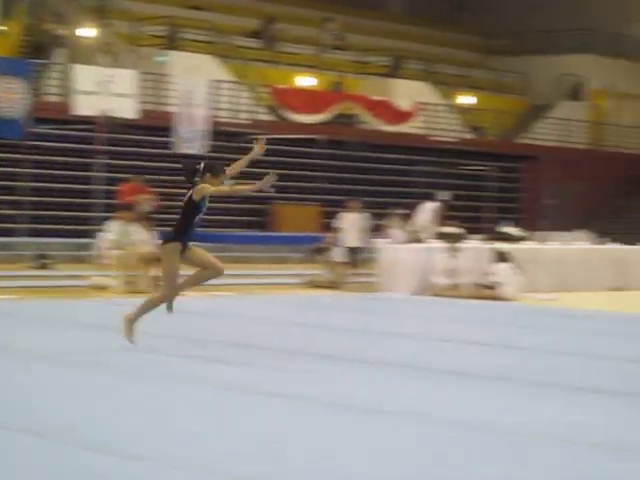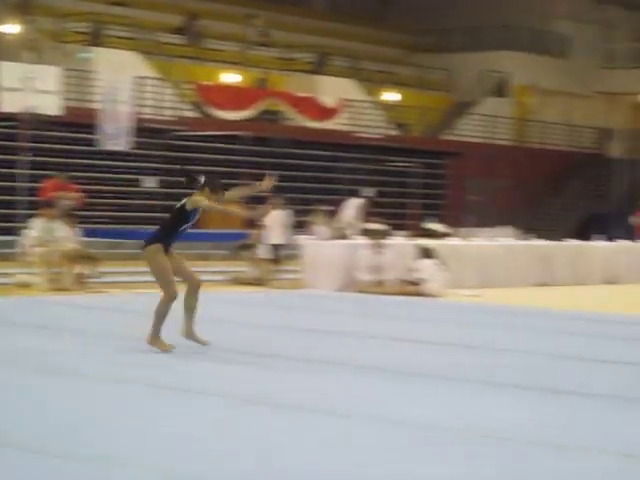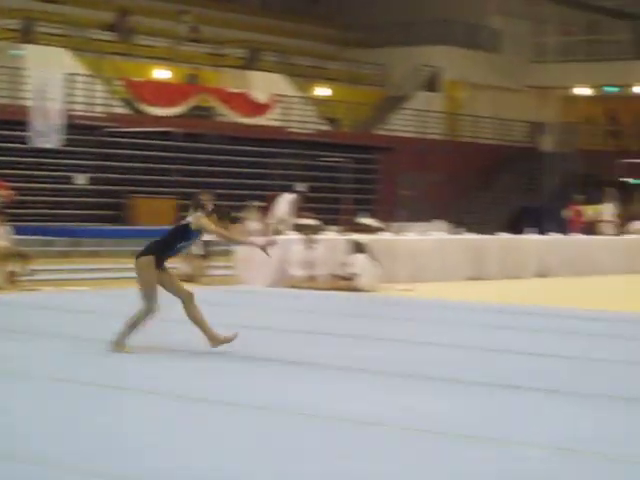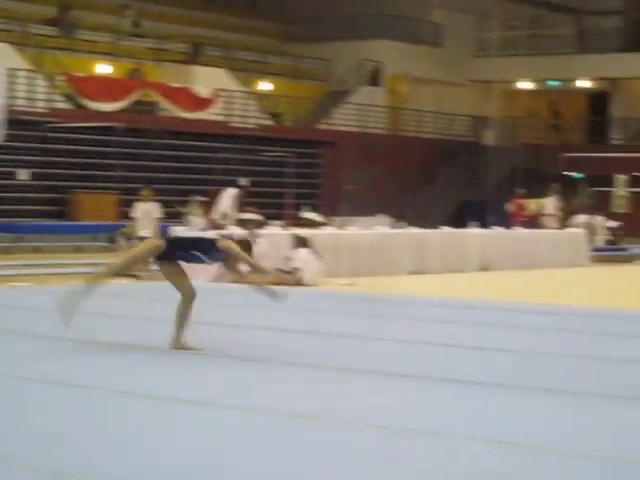
dt=0.1s
person 1, frame 1
left shoulder: (203, 187)
right shoulder: (200, 189)
left elbow: (232, 170)
right elbow: (230, 190)
left wrist: (254, 153)
right wrist: (258, 185)
left hip: (184, 244)
right hip: (174, 243)
left knee: (218, 269)
right knee: (168, 292)
left ankle: (175, 290)
right ankle: (132, 318)
person 1, frame 2
left shoulder: (198, 201)
right shoulder: (194, 200)
left elbow: (235, 194)
right elbow: (218, 208)
left wrist: (261, 187)
left hip: (163, 248)
right hip: (154, 245)
left knee: (194, 283)
right knee: (171, 294)
left ankle: (188, 329)
right ankle: (154, 336)
person 1, frame 3
left shoulder: (198, 221)
right shoulder: (198, 220)
left elbow: (222, 234)
right elbow: (223, 234)
right wrist: (254, 243)
left hip: (154, 262)
right hip: (148, 258)
left knee: (187, 297)
right knee: (150, 308)
left ankle: (212, 338)
right ankle: (119, 341)
person 1, frame 4
left shoulder: (221, 255)
right shoulder: (225, 246)
left elbow: (236, 269)
right elbow: (250, 262)
left hip: (168, 256)
right hip: (164, 247)
left knee: (189, 294)
left ankle: (176, 340)
